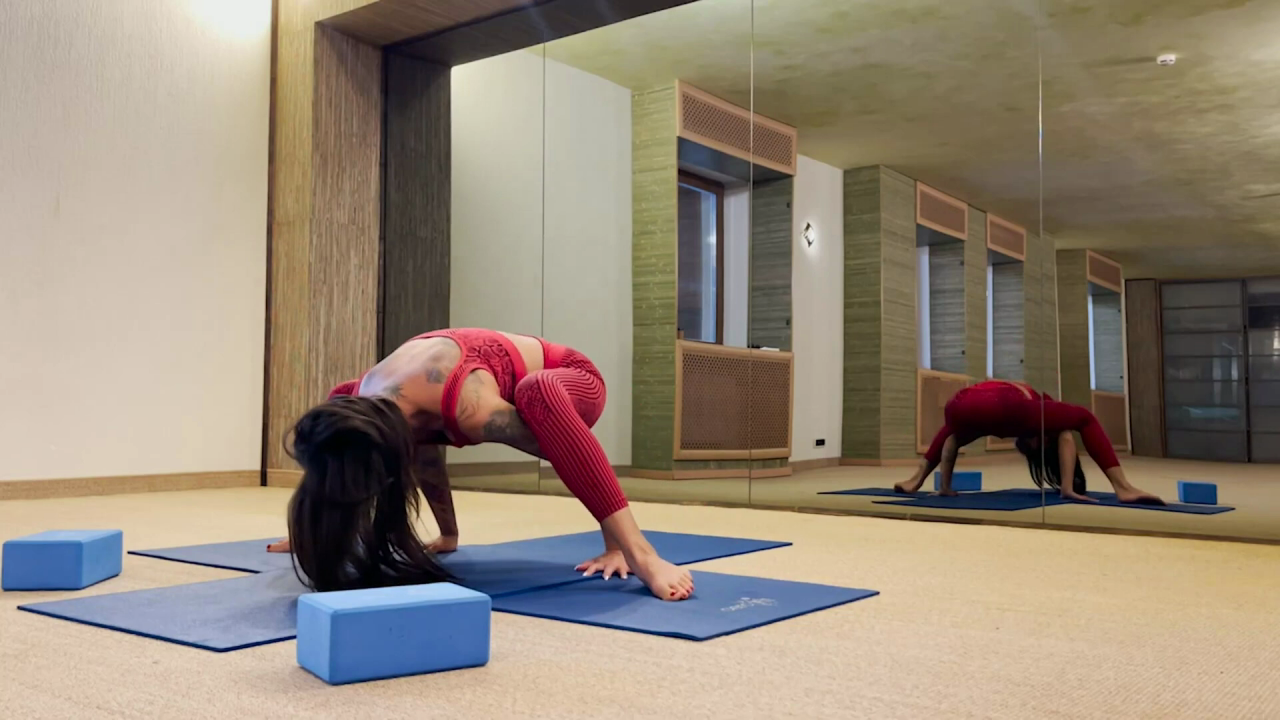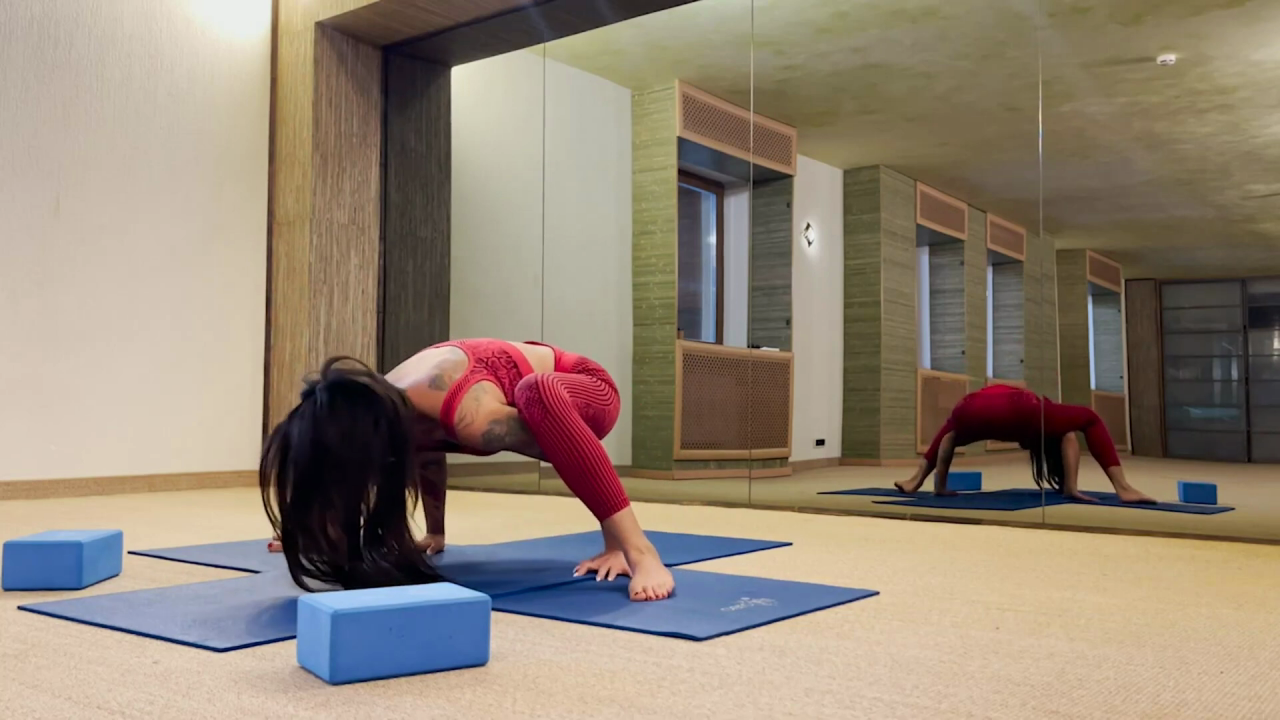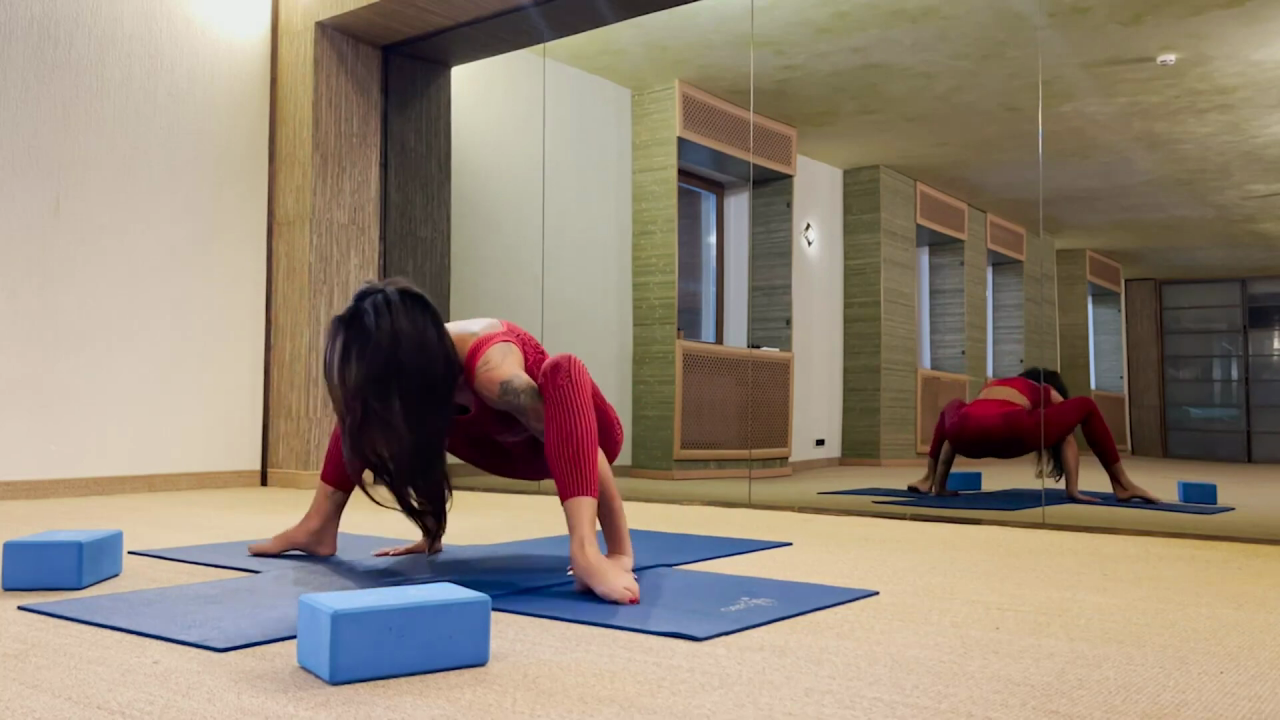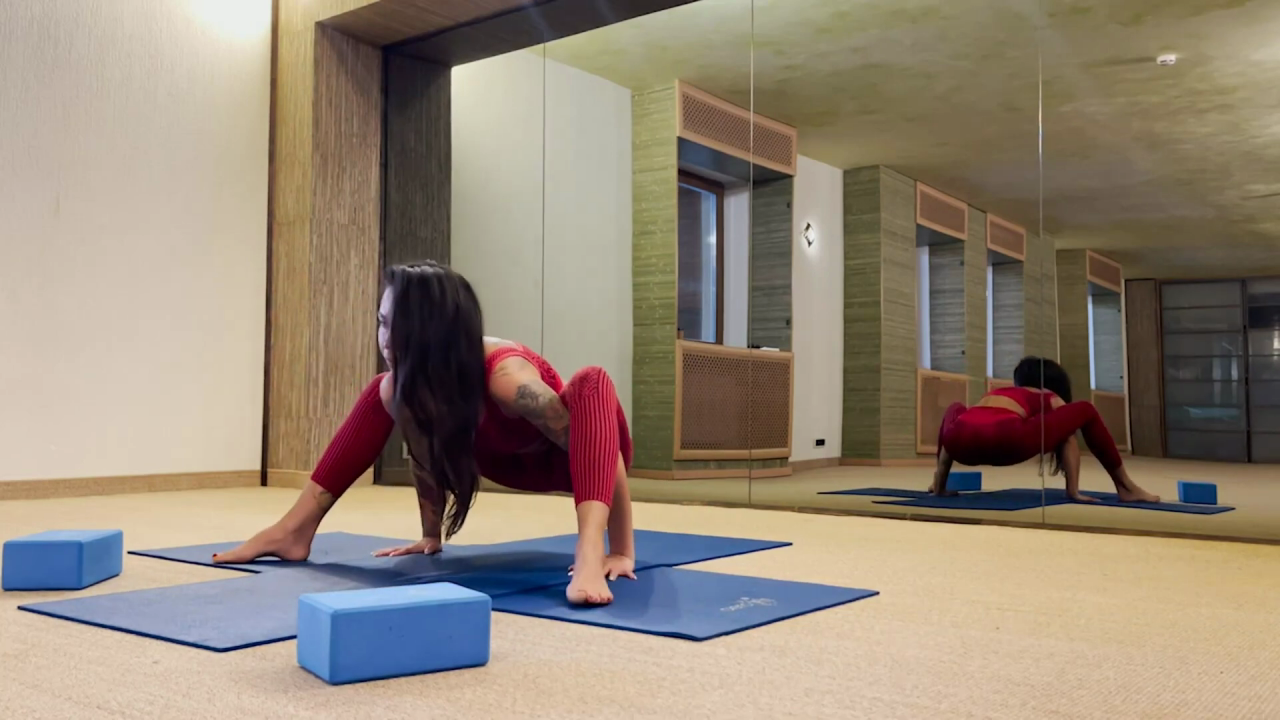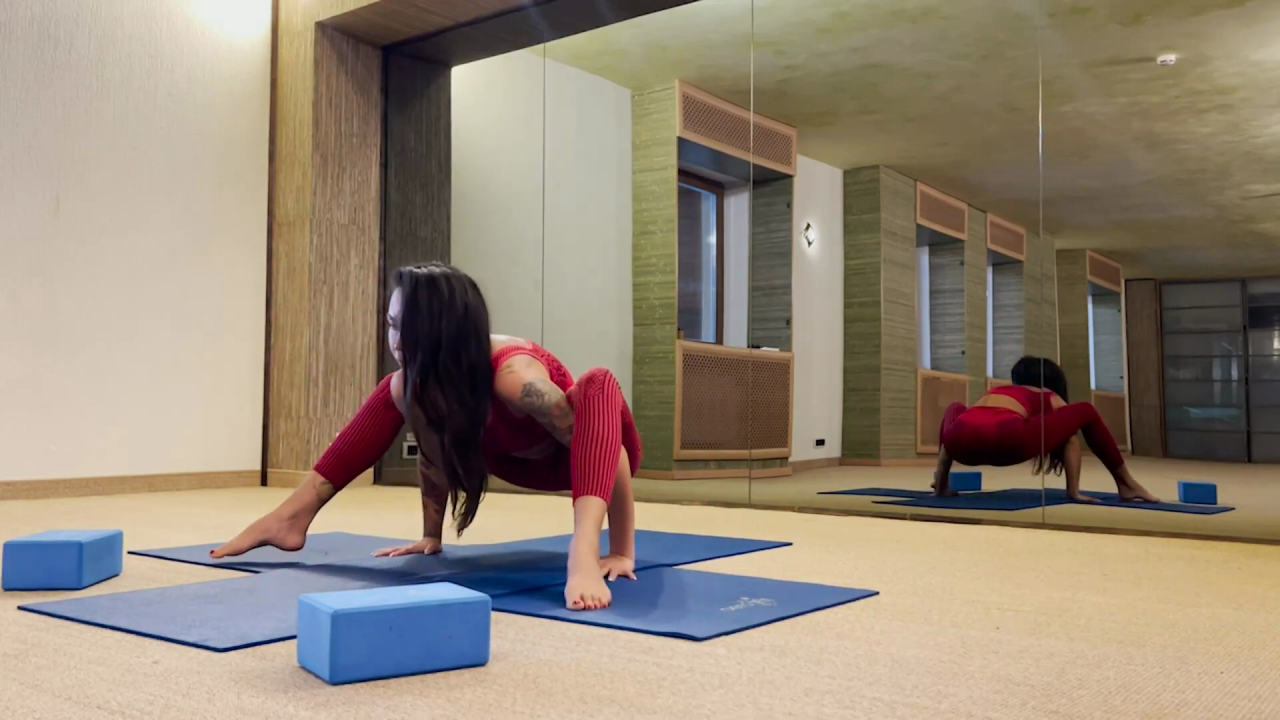
dt=1s
person 1, frame 1
left shoulder: (469, 407)
right shoulder: (361, 405)
left elbow: (560, 449)
left wrist: (620, 548)
right wrist: (448, 534)
left hip: (569, 380)
right hip: (514, 389)
left knee: (538, 393)
left ankle: (636, 550)
person 1, frame 2
left shoulder: (468, 414)
right shoulder: (379, 407)
left elbow: (575, 457)
left wrist: (625, 547)
right wrist: (433, 532)
left hip: (584, 391)
left knee: (538, 395)
left ankle: (636, 549)
person 1, frame 3
left shoulder: (493, 369)
right shoulder: (412, 370)
left elbow: (589, 455)
right elbow: (421, 450)
left wrist: (620, 553)
right wrist: (430, 536)
left hip: (571, 442)
right hip: (508, 446)
left knee: (562, 372)
right knee: (369, 399)
left ankle: (586, 550)
right ankle: (319, 528)
person 1, frame 4
left shoulder: (507, 378)
right shoulder: (399, 385)
left elbow: (606, 453)
right elbow: (424, 455)
left wrist: (620, 553)
right wrist: (431, 535)
left hip: (566, 460)
right hip: (512, 460)
left knee: (592, 385)
right knee: (381, 394)
left ankle: (589, 555)
right ankle: (296, 530)
person 1, frame 5
left shoulder: (515, 376)
right shoulder: (412, 383)
left elbow: (613, 455)
right elbow: (433, 453)
left wrist: (621, 553)
right wrist: (431, 536)
left hip: (585, 456)
right hip: (526, 462)
left knee: (598, 385)
right knee: (394, 394)
left ankle: (583, 550)
right ankle: (293, 516)
person 2, frame 1
right shoulder: (1046, 415)
left elbow: (950, 439)
right elbow: (1066, 436)
left wrist: (945, 487)
right wrist: (1067, 488)
left hip: (961, 407)
right hip: (1002, 407)
left knee: (953, 430)
right knee: (1085, 419)
left ankle: (915, 481)
right ankle: (1123, 488)
person 2, frame 2
right shoulder: (1036, 407)
left elbow: (948, 438)
right elbow: (1069, 436)
left wrist: (940, 486)
right wrist: (1071, 487)
left hip: (970, 412)
right hip: (1013, 412)
left knee: (952, 427)
right knee: (1089, 420)
left ankle: (915, 481)
right ankle: (1123, 488)
person 2, frame 3
left shoulder: (994, 385)
right shoulder: (1051, 394)
right elbow: (1067, 437)
left wrist: (939, 486)
right wrist: (1072, 489)
left hip: (967, 431)
right hip: (1009, 430)
left knee: (954, 407)
right knee: (1085, 407)
left ankle: (927, 480)
right ankle: (1121, 486)
person 2, frame 4
left shoulder: (996, 393)
right shoulder: (1052, 399)
right elbow: (1069, 438)
left wrist: (939, 485)
right wrist: (1073, 490)
left hip: (962, 441)
right hip: (1006, 440)
left knee: (955, 410)
right knee: (1085, 411)
left ankle: (940, 484)
right ankle: (1125, 488)
person 2, frame 5
left shoulder: (993, 393)
right shoulder: (1051, 398)
left elbow: (949, 437)
right elbow: (1071, 439)
left wrist: (940, 486)
right wrist: (1073, 491)
left hip: (962, 442)
right hip: (1006, 441)
left knee: (955, 409)
right knee: (1085, 412)
left ankle: (942, 483)
right ankle: (1125, 484)
